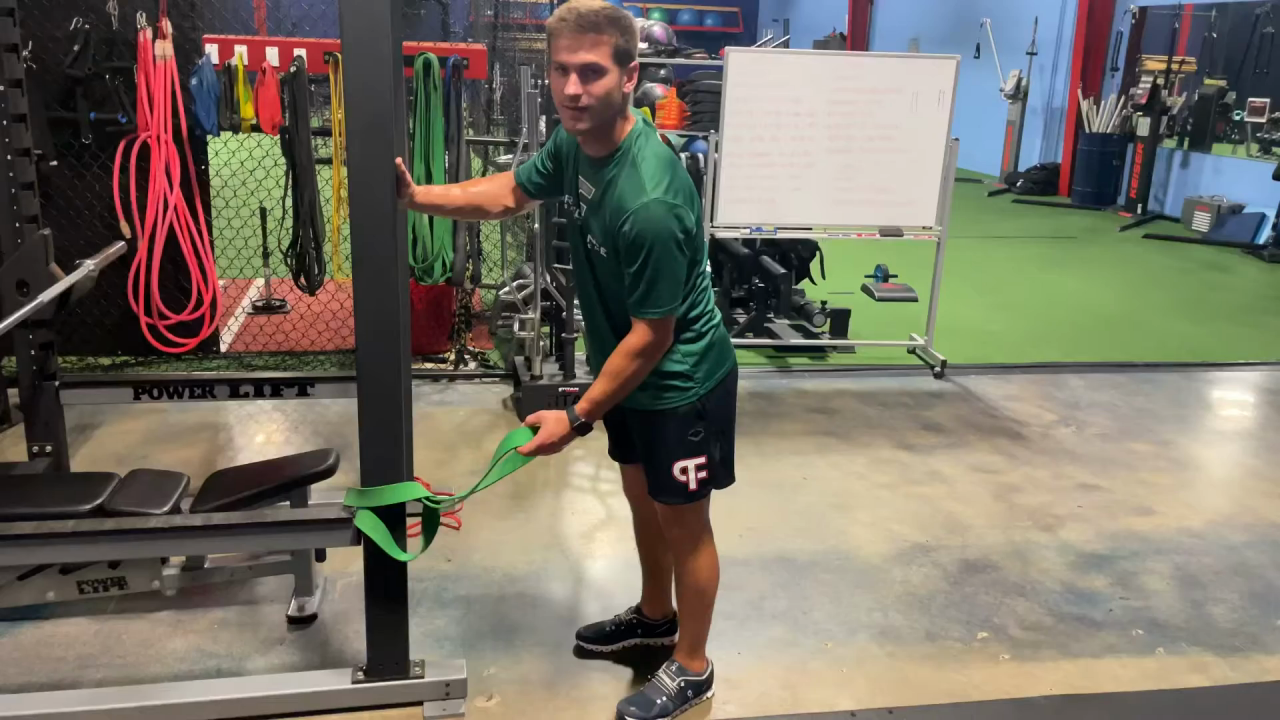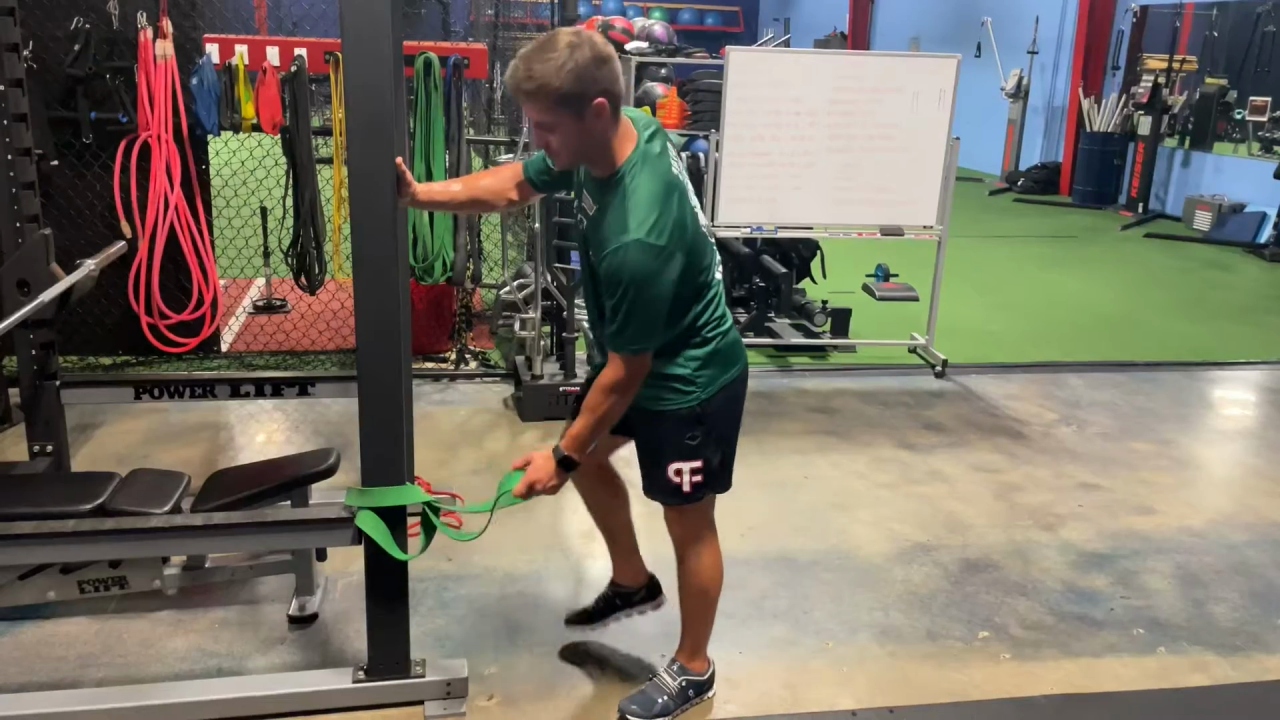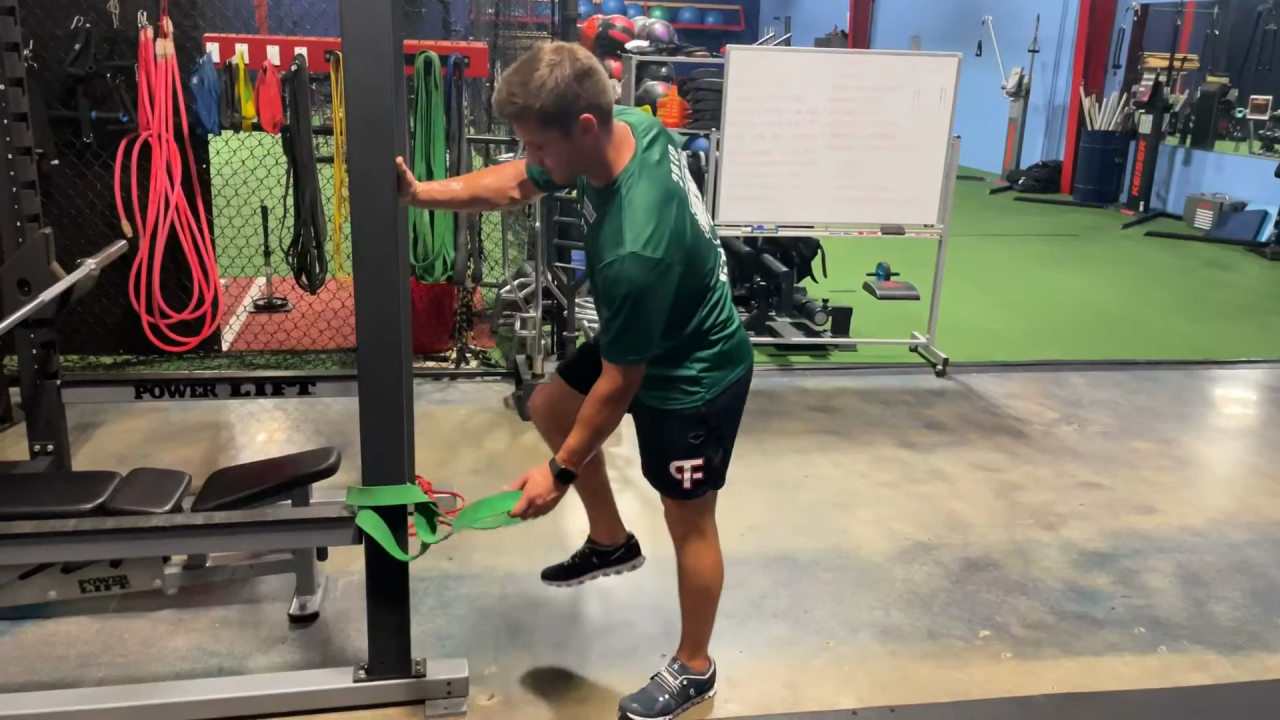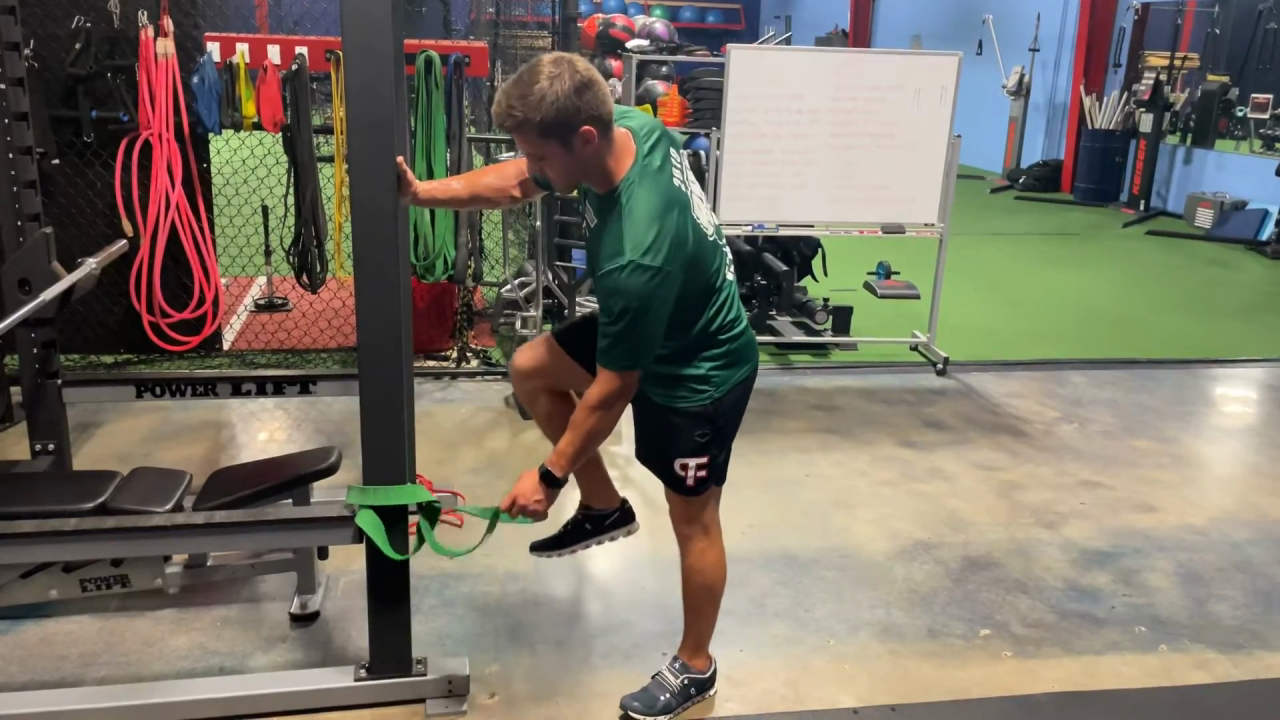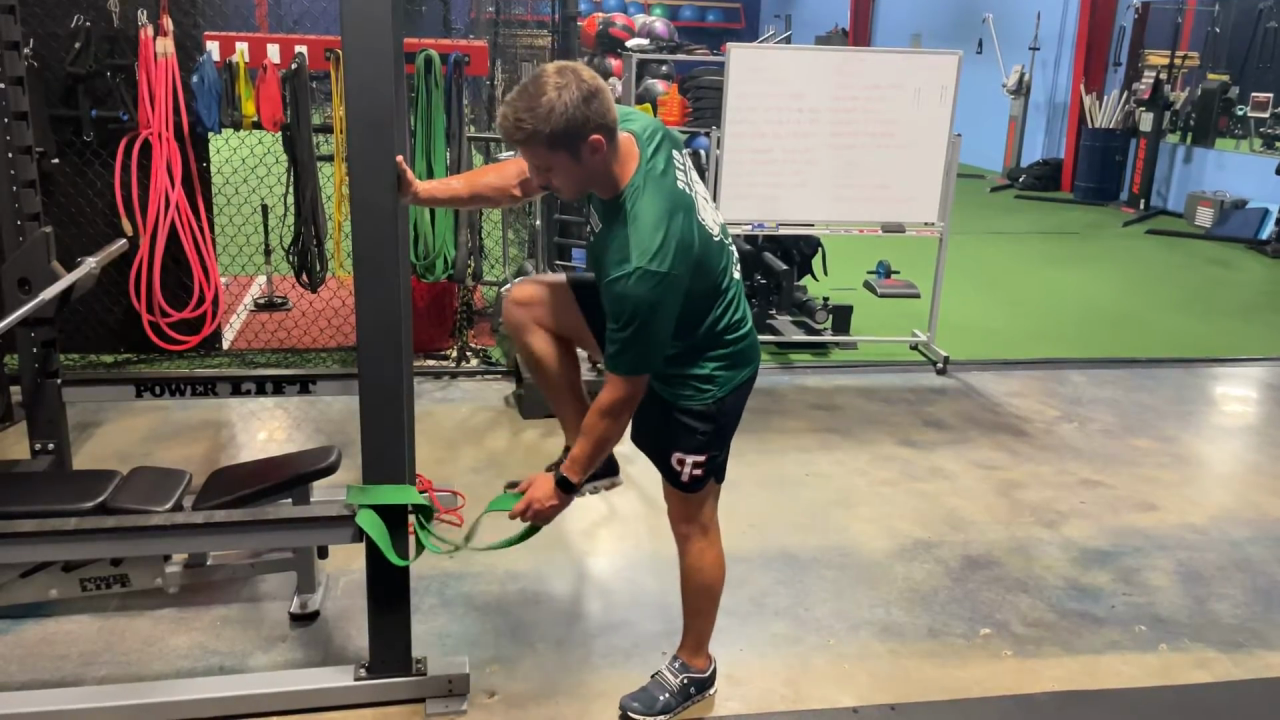
dt=0.3s
person 1, frame 1
left shoulder: (649, 204)
right shoulder: (579, 140)
left elbow: (652, 338)
right elbow: (508, 192)
left wrist: (577, 420)
right wrist: (418, 196)
left hip: (681, 382)
right hip: (630, 368)
left knee: (682, 521)
right knee: (642, 498)
right ankle: (655, 614)
person 1, frame 2
left shoulder: (638, 238)
right shoulder: (601, 141)
left elbow: (628, 369)
right elbow: (512, 185)
left wrist: (563, 454)
right wrist: (420, 194)
left hip: (689, 379)
right hip: (640, 359)
left knee: (687, 523)
right knee: (592, 465)
right ankle: (631, 581)
person 1, frame 3
left shoulder: (634, 250)
right shoulder: (628, 126)
left elbow: (619, 384)
right elbow: (516, 184)
left wrist: (560, 473)
right wrist: (422, 193)
left hip: (695, 373)
right hip: (649, 336)
left knee: (688, 521)
right knee: (546, 407)
right ankle: (610, 539)
person 1, frame 4
left shoulder: (635, 258)
right shoulder: (629, 127)
left elbow: (613, 389)
right elbow: (516, 184)
left wrist: (550, 476)
right wrist: (424, 192)
left hip: (700, 371)
right hip: (654, 331)
left knee: (692, 519)
right knee: (529, 369)
left ankle: (695, 666)
right ankle: (604, 507)
person 1, frame 5
left shoulder: (643, 263)
right shoulder: (629, 128)
left elbow: (624, 392)
right elbow: (515, 182)
left wrist: (567, 481)
right wrist: (424, 191)
left hip: (702, 367)
right hip: (657, 325)
left knee: (690, 518)
right knee: (524, 302)
left ankle: (694, 667)
right ankle: (588, 453)
